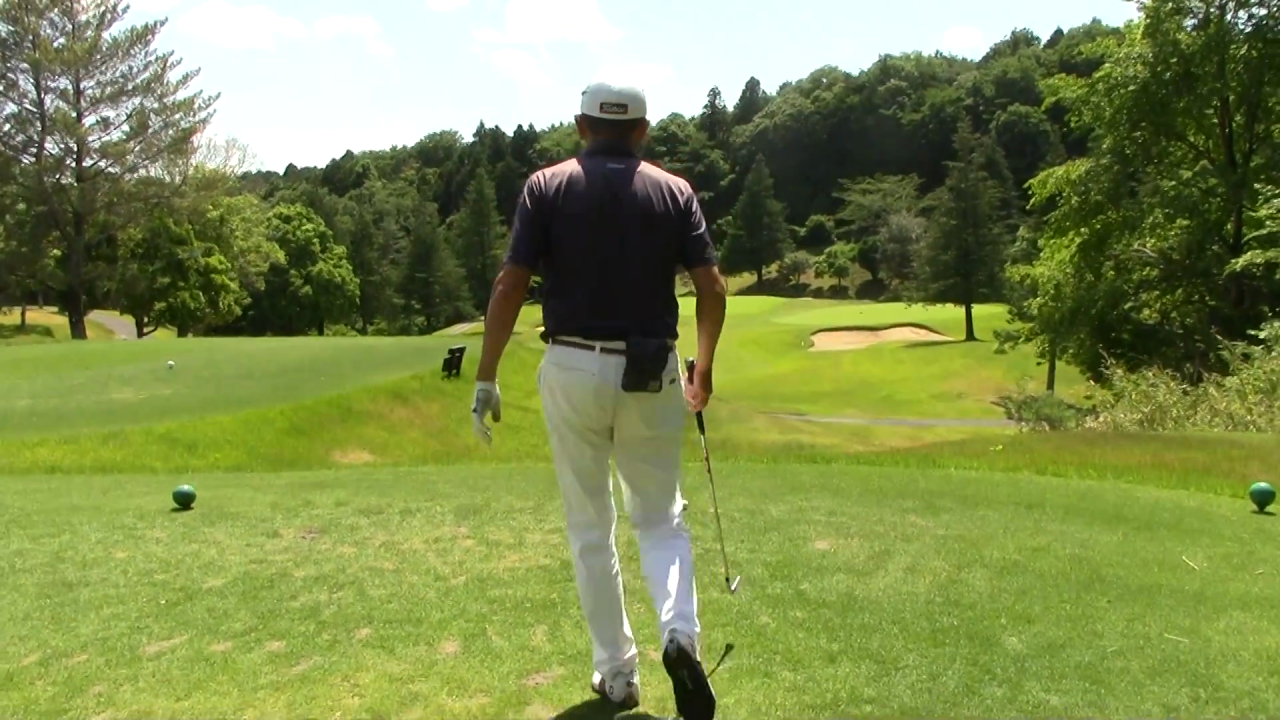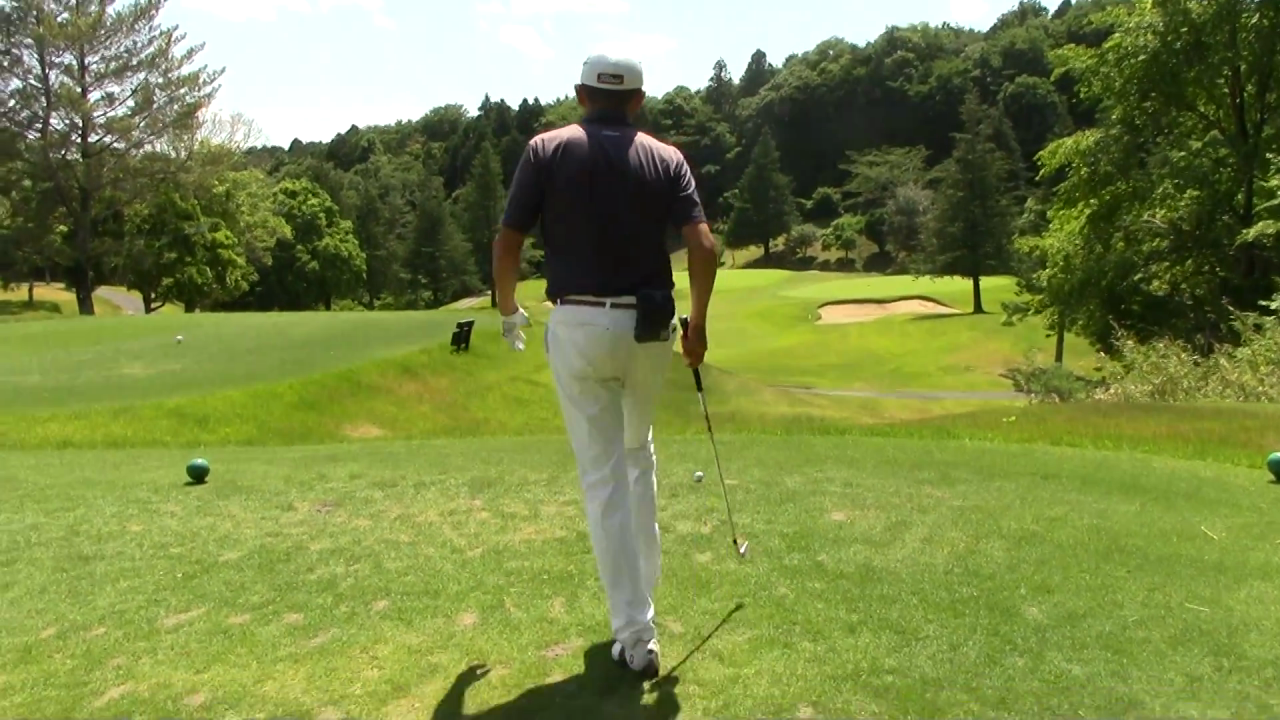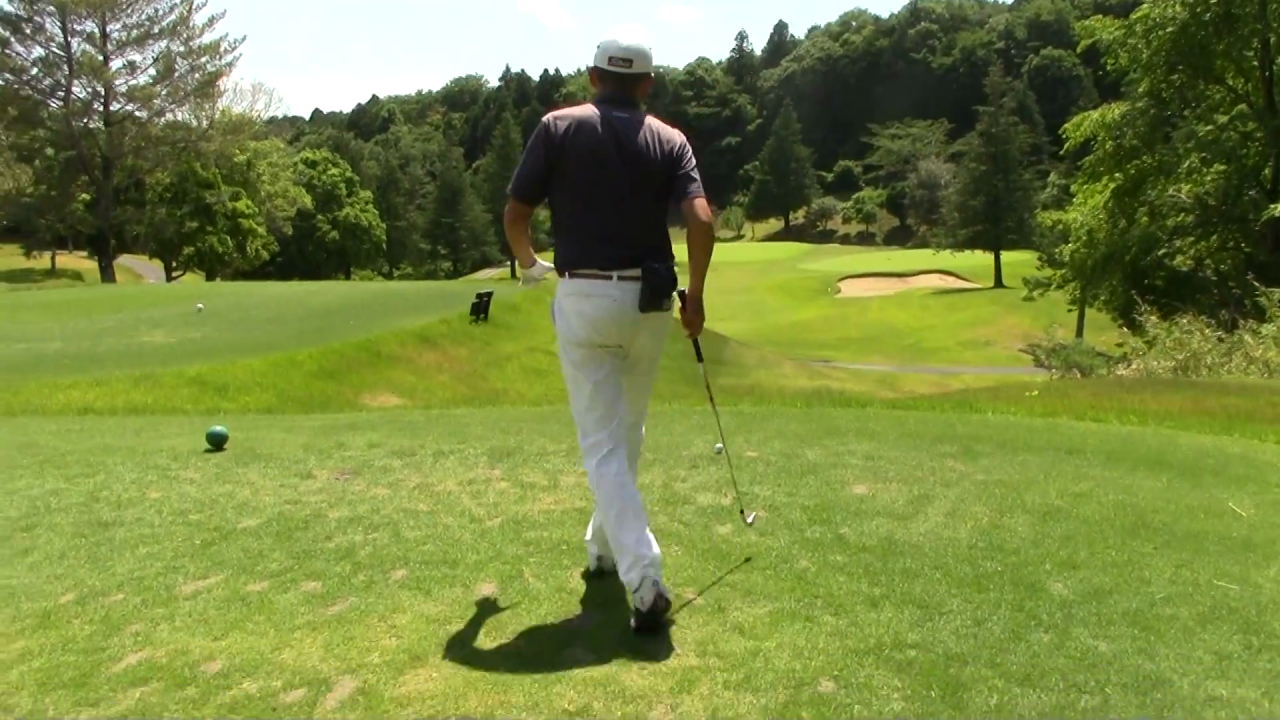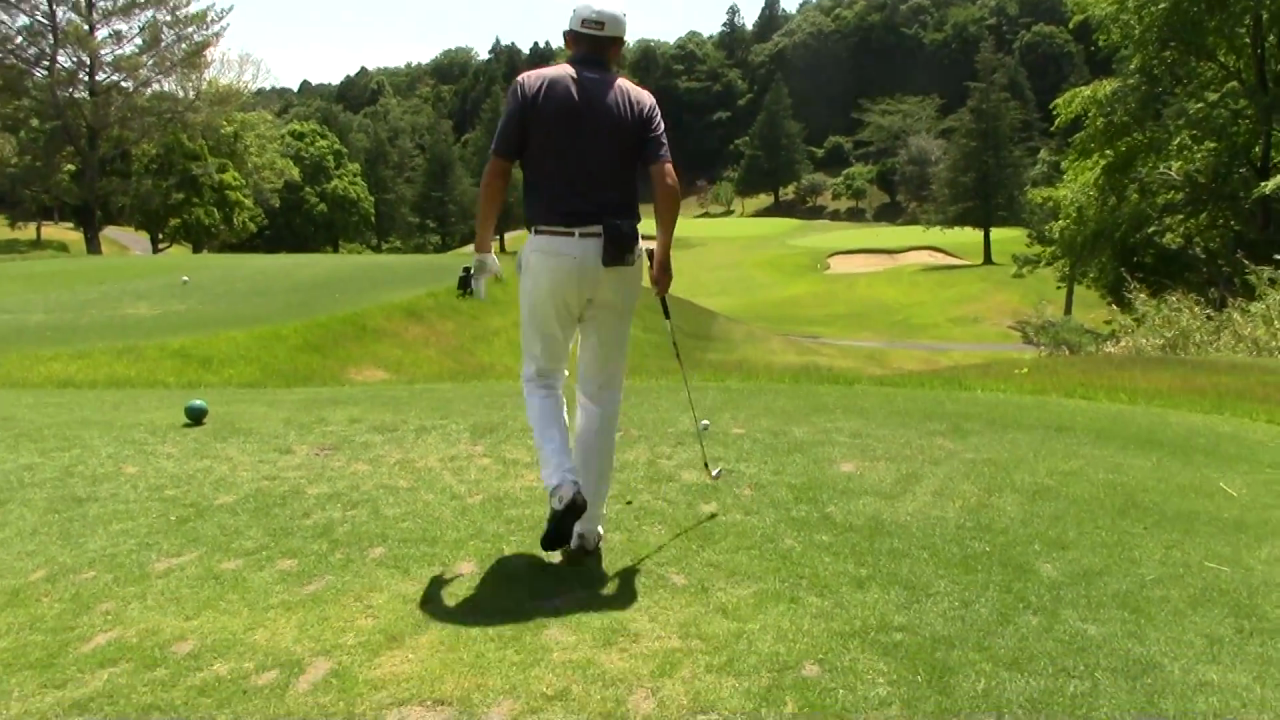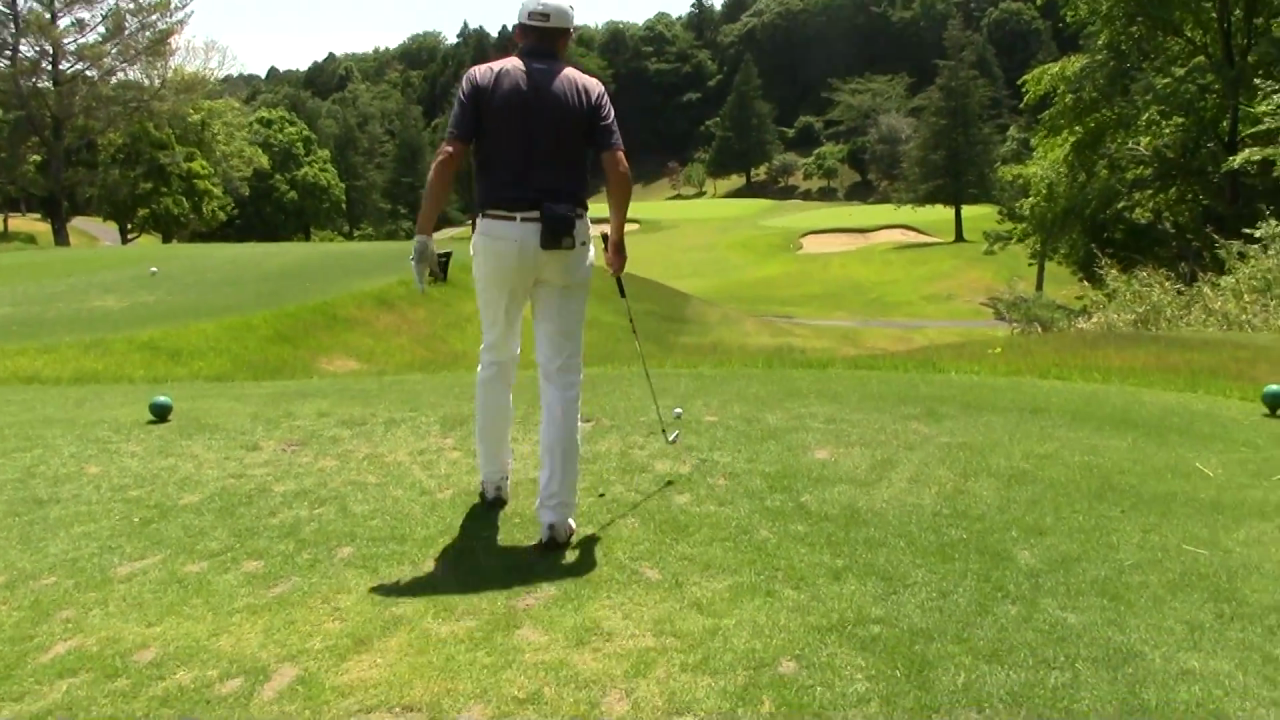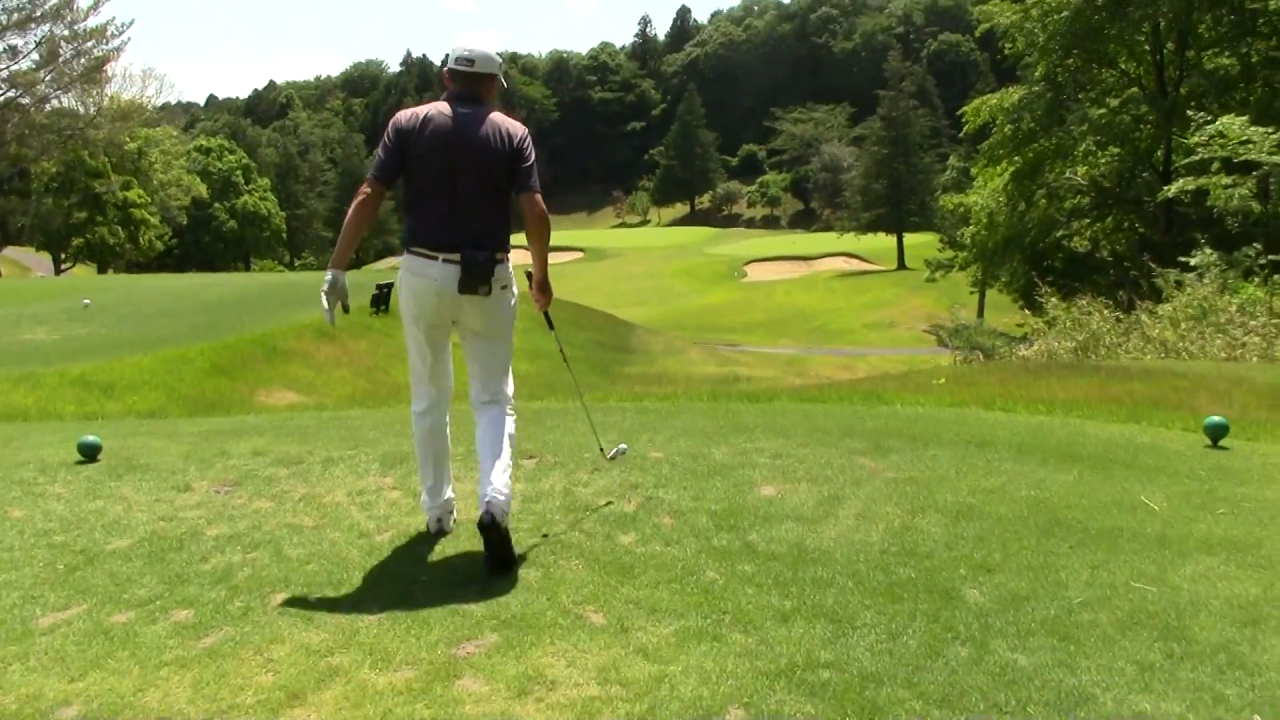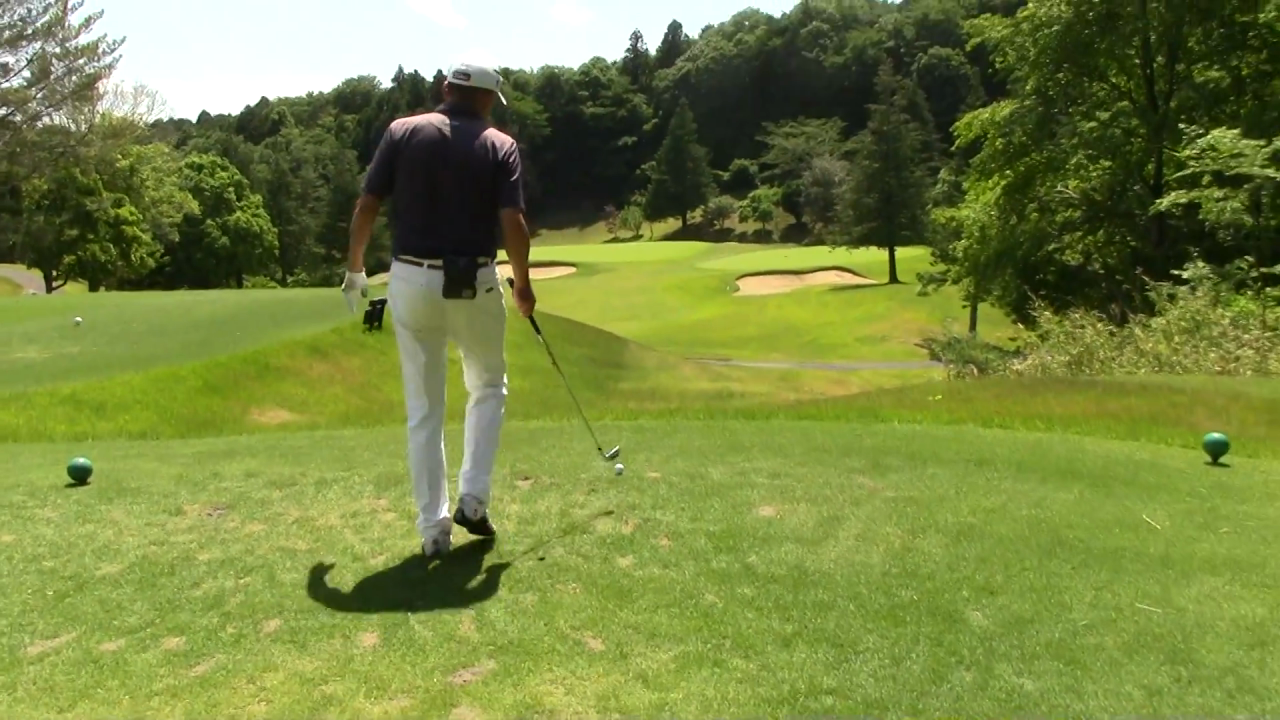
dt=0.2s
person 1, frame 1
left shoulder: (547, 185)
right shoulder: (674, 190)
left elbow: (510, 285)
right elbow: (712, 288)
left wrist: (486, 379)
right wrist: (703, 368)
left hip: (572, 371)
right hip: (652, 376)
left knee: (590, 528)
right knee: (659, 521)
right ankle: (679, 635)
person 1, frame 2
left shoulder: (546, 150)
right shoulder: (665, 158)
left elbow: (506, 245)
right elbow: (702, 246)
left wrist: (508, 310)
right wrist: (698, 323)
left hip: (579, 327)
right hip: (649, 328)
left knee: (605, 482)
right knee: (636, 451)
left ankle: (636, 637)
right ankle: (638, 591)
person 1, frame 3
left shoulder: (557, 126)
right shoulder: (669, 138)
left elbow: (514, 215)
right elbow: (701, 220)
left wrist: (529, 263)
right wrist: (695, 295)
left hip: (585, 300)
right hip: (649, 300)
left knee: (603, 446)
right knee: (625, 432)
left ankle: (646, 579)
right ankle: (608, 548)
person 1, frame 4
left shoulder: (531, 86)
right shoulder: (639, 100)
left elbow: (495, 174)
right elbow: (667, 184)
left wrist: (483, 247)
right wrist: (663, 255)
left hip: (550, 253)
right hip: (617, 257)
left knee: (541, 378)
right knee: (601, 392)
left ankle: (564, 486)
right ankle: (586, 524)
person 1, frame 5
left shoulder: (483, 78)
right shoulder: (588, 89)
left elbow: (448, 157)
right elbow: (618, 169)
left wrist: (423, 234)
right wrist: (617, 236)
left hip: (499, 237)
right hip: (565, 241)
left knee: (497, 358)
right knee: (561, 378)
left ankle: (495, 479)
right ankle: (556, 516)
person 1, frame 6
left shoulder: (409, 122)
right shoulder: (512, 132)
left elbow: (368, 197)
right elbow: (535, 212)
left wrist: (336, 268)
right wrist: (541, 274)
left hip: (423, 275)
right hip: (488, 281)
left knee: (429, 399)
right knee: (494, 401)
left ankle: (437, 509)
right ankle: (494, 503)
person 1, frame 7
left shoulder: (402, 132)
right shoulder: (501, 146)
left elbow: (365, 209)
right elbow: (513, 226)
left wrist: (355, 271)
right wrist: (523, 283)
left hip: (411, 281)
right hip: (474, 284)
left knee: (423, 411)
right knee: (487, 388)
left ankle: (433, 528)
right ankle: (472, 498)
